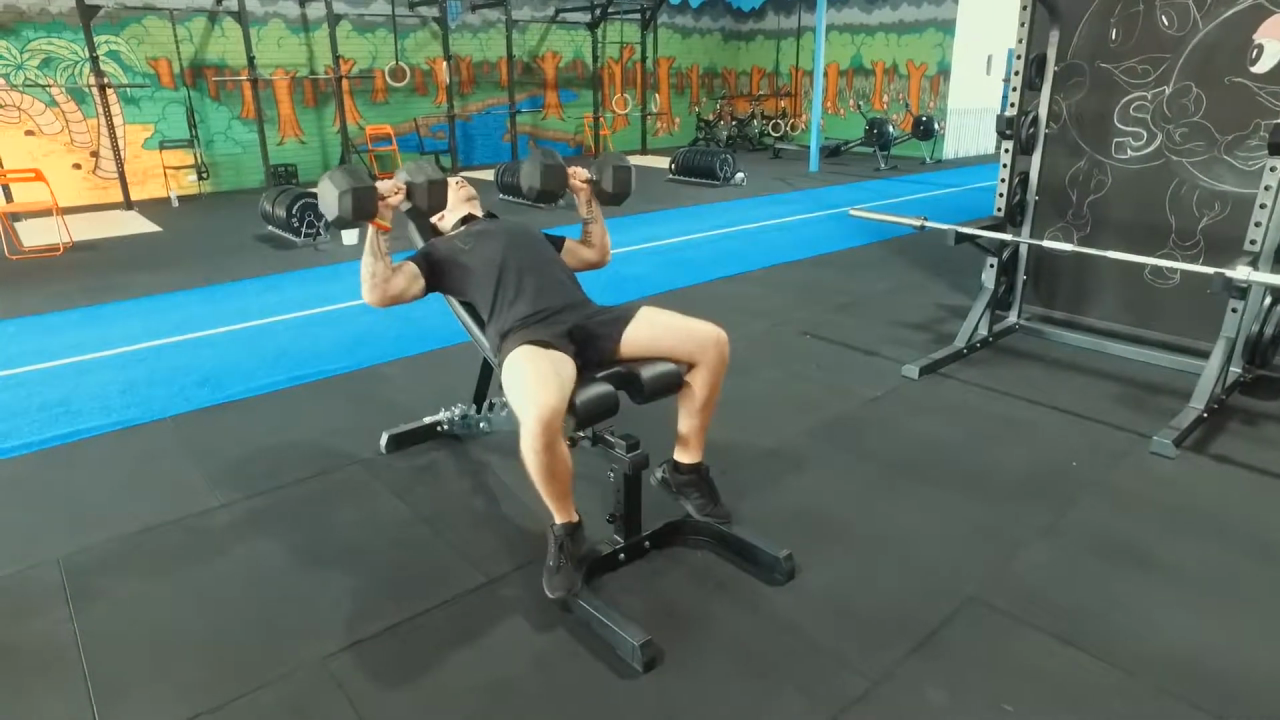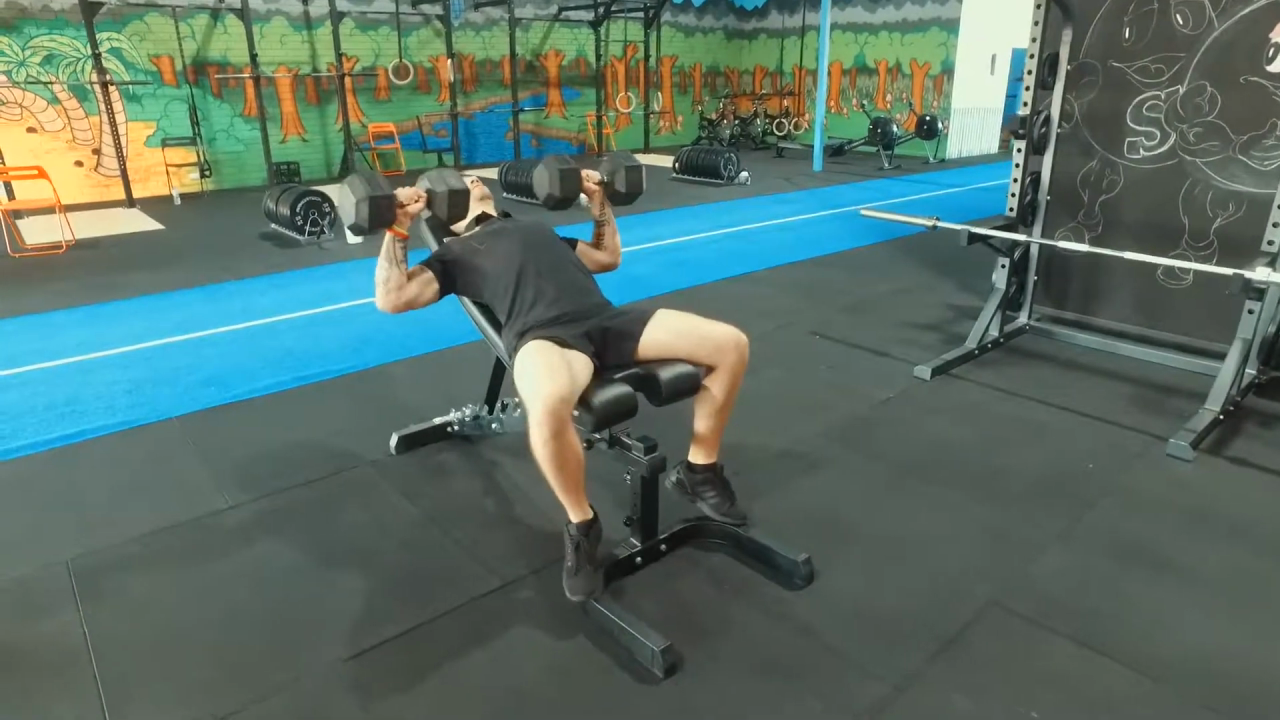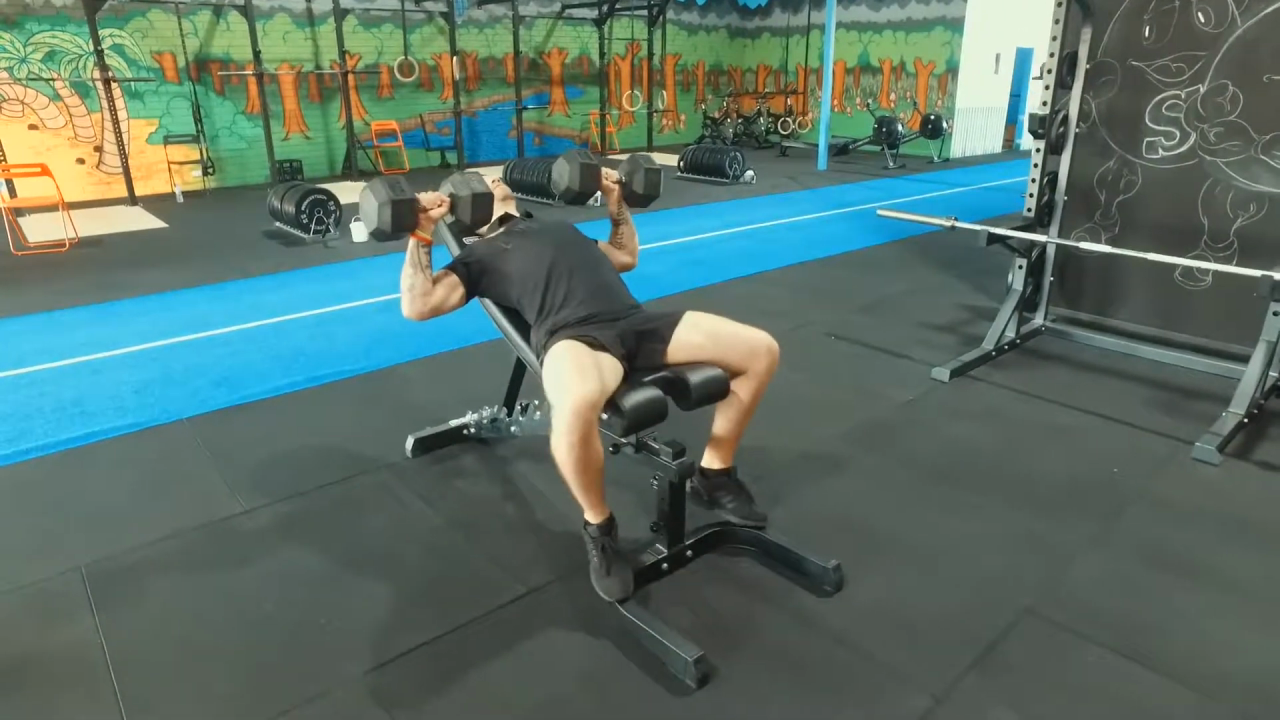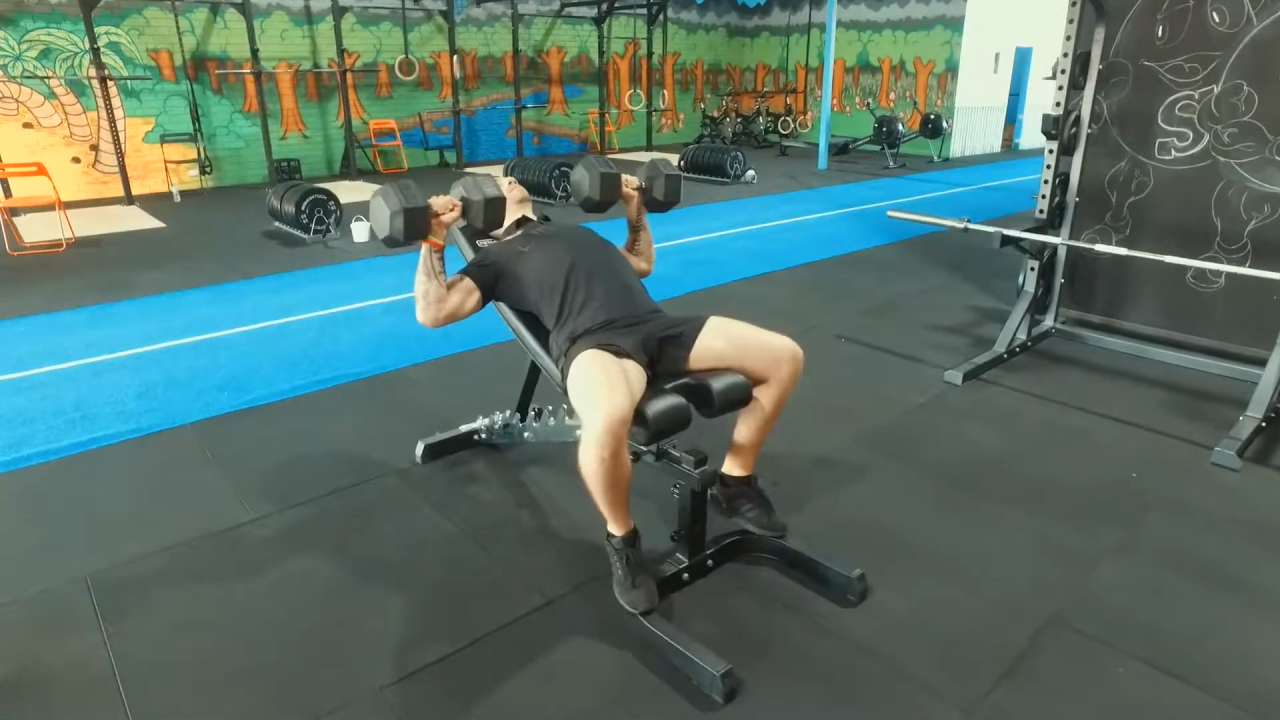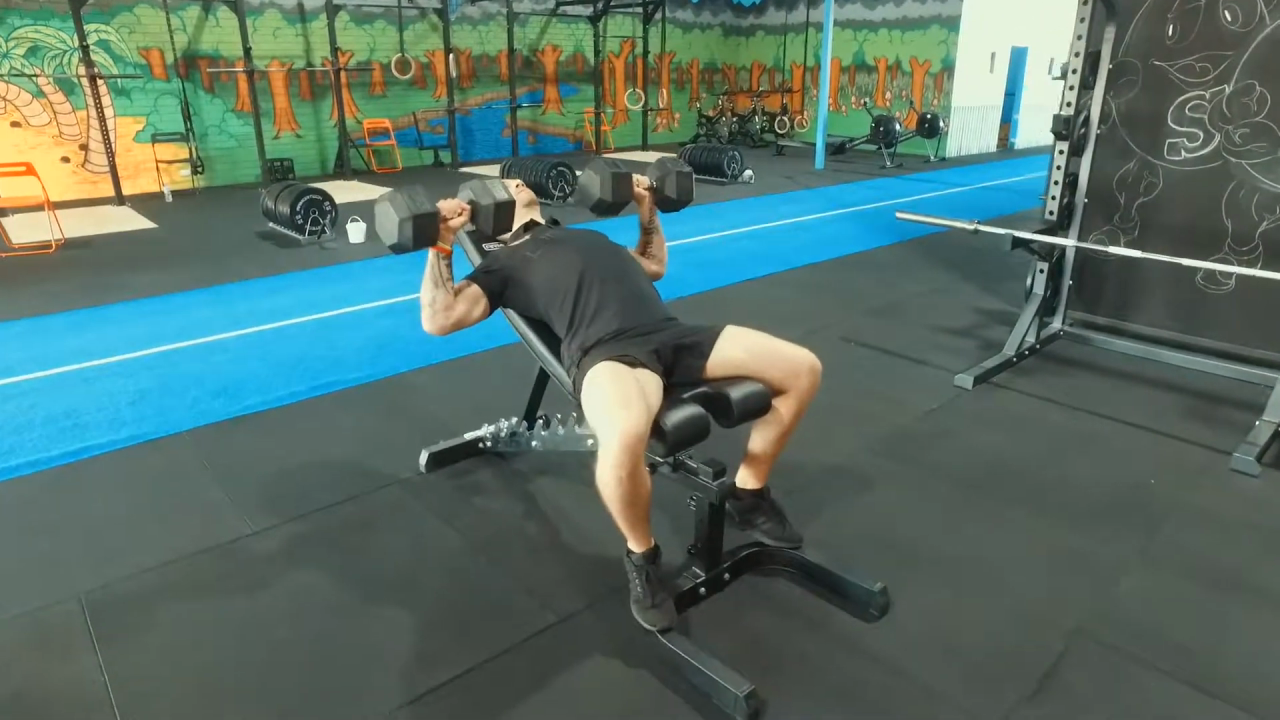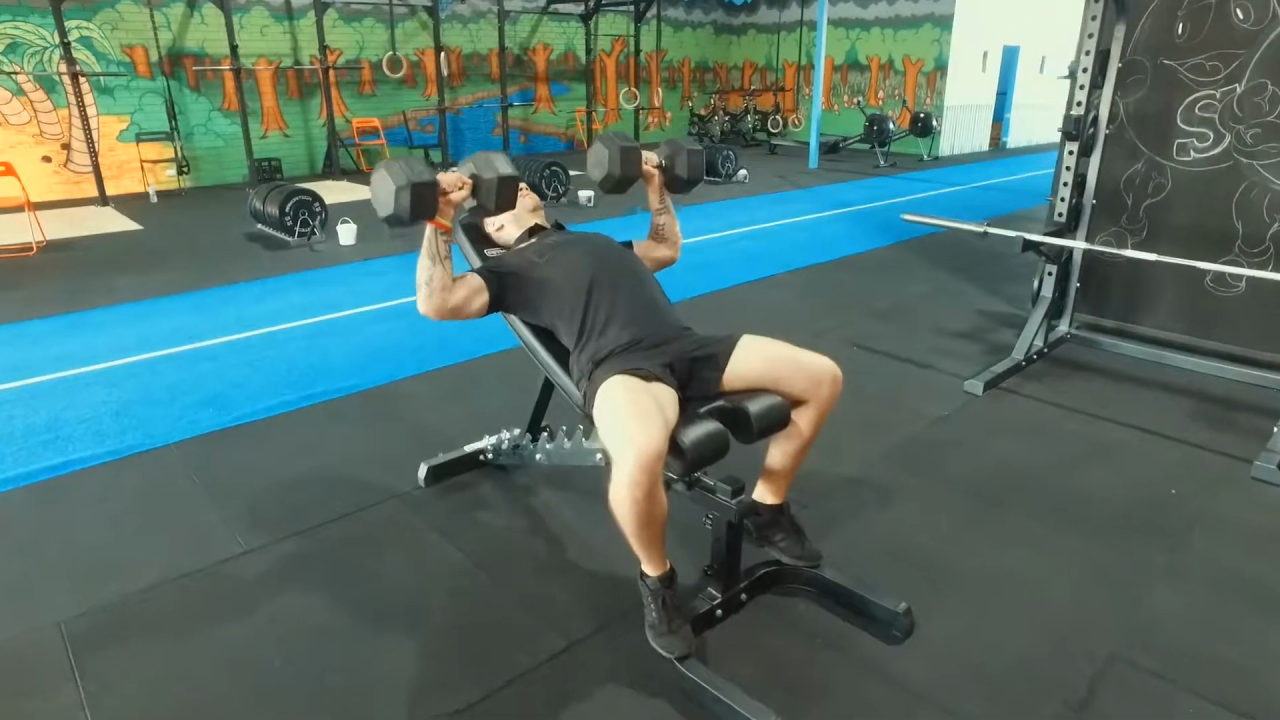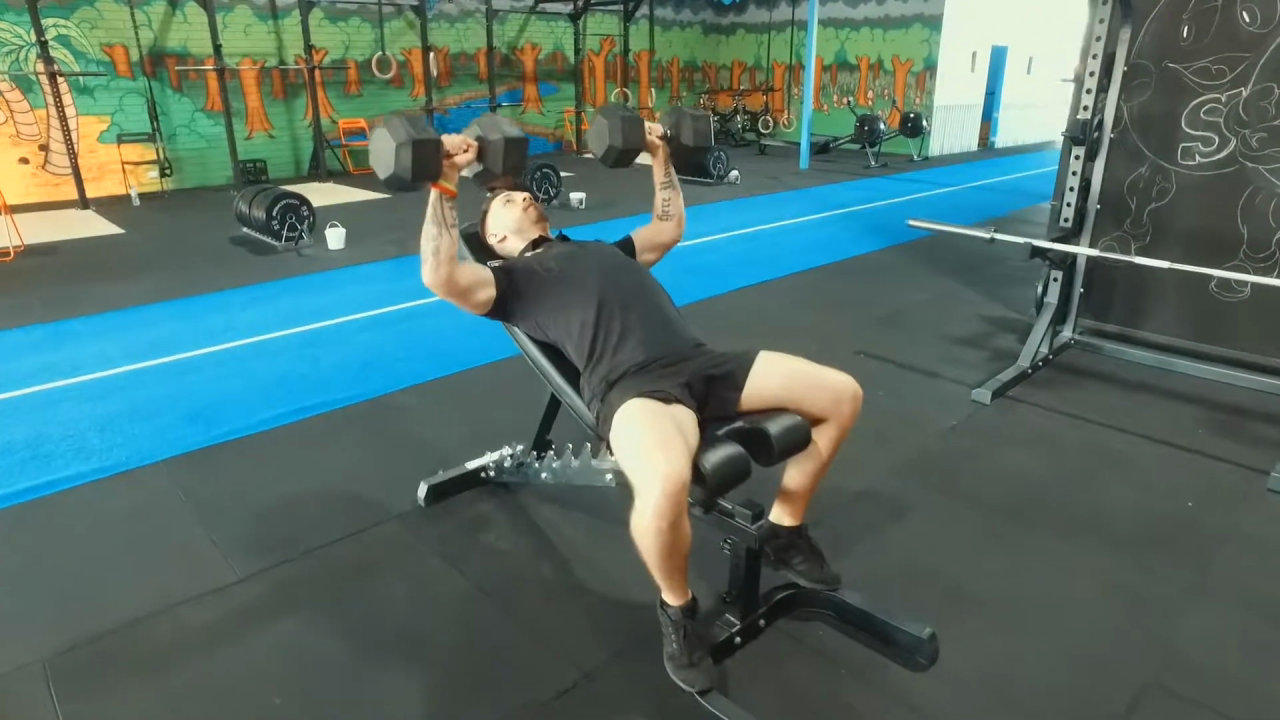
dt=0.3s
person 1, frame 1
left shoulder: (527, 230)
right shoulder: (440, 252)
left elbow: (597, 254)
right elbow: (378, 292)
left wrist: (586, 198)
right wrist: (380, 220)
left hip: (589, 318)
right hip: (527, 334)
left knee: (711, 342)
right knee: (543, 414)
left ankle: (684, 469)
right ankle: (565, 528)
person 1, frame 2
left shoulder: (537, 227)
right shoulder: (455, 253)
left elbow: (608, 257)
right elbow: (391, 299)
left wrist: (598, 201)
right wrist: (399, 227)
left hip: (609, 319)
right hip: (545, 334)
left knee: (731, 345)
right knee: (547, 403)
left ankle: (699, 471)
right ankle: (581, 525)
person 1, frame 3
left shoulder: (559, 227)
right shoulder: (480, 253)
left elbow: (627, 257)
right elbow: (417, 305)
left wrist: (616, 201)
right wrist: (422, 231)
left hip: (637, 320)
right hip: (573, 333)
left knee: (761, 351)
right knee: (575, 408)
left ankle: (715, 474)
right ankle: (598, 526)
person 1, frame 4
left shoulder: (575, 230)
right shoulder: (496, 257)
left elbow: (642, 265)
right elbow: (432, 312)
left wrist: (634, 208)
right wrist: (434, 236)
left hip: (659, 325)
right hip: (593, 340)
left knee: (786, 358)
right knee: (607, 421)
left ankle: (734, 482)
right ankle: (622, 540)
person 1, frame 5
left shoulder: (585, 236)
right shoulder: (504, 262)
left elbow: (654, 267)
right elbow: (438, 319)
left wrist: (647, 210)
right wrist: (442, 242)
left hip: (673, 333)
right hip: (606, 349)
left knee: (803, 370)
right knee: (624, 439)
left ankle: (748, 494)
right ankle: (641, 556)
person 1, frame 6
left shoulder: (593, 240)
right shoulder: (509, 269)
left elbow: (668, 249)
right elbow: (435, 303)
left wrist: (655, 187)
right wrist: (440, 219)
left hip: (686, 345)
right hip: (617, 364)
left knee: (823, 377)
right knee: (641, 458)
left ankle: (766, 509)
right ankle: (656, 580)
person 1, frame 7
left shoulder: (601, 250)
right shoulder: (511, 279)
left elbow: (670, 228)
right elbow: (440, 276)
left wrist: (660, 160)
right wrist: (445, 183)
left hip: (701, 362)
right hip: (631, 385)
left knee: (842, 395)
right knee: (666, 487)
left ankle: (783, 531)
right ankle: (678, 609)
